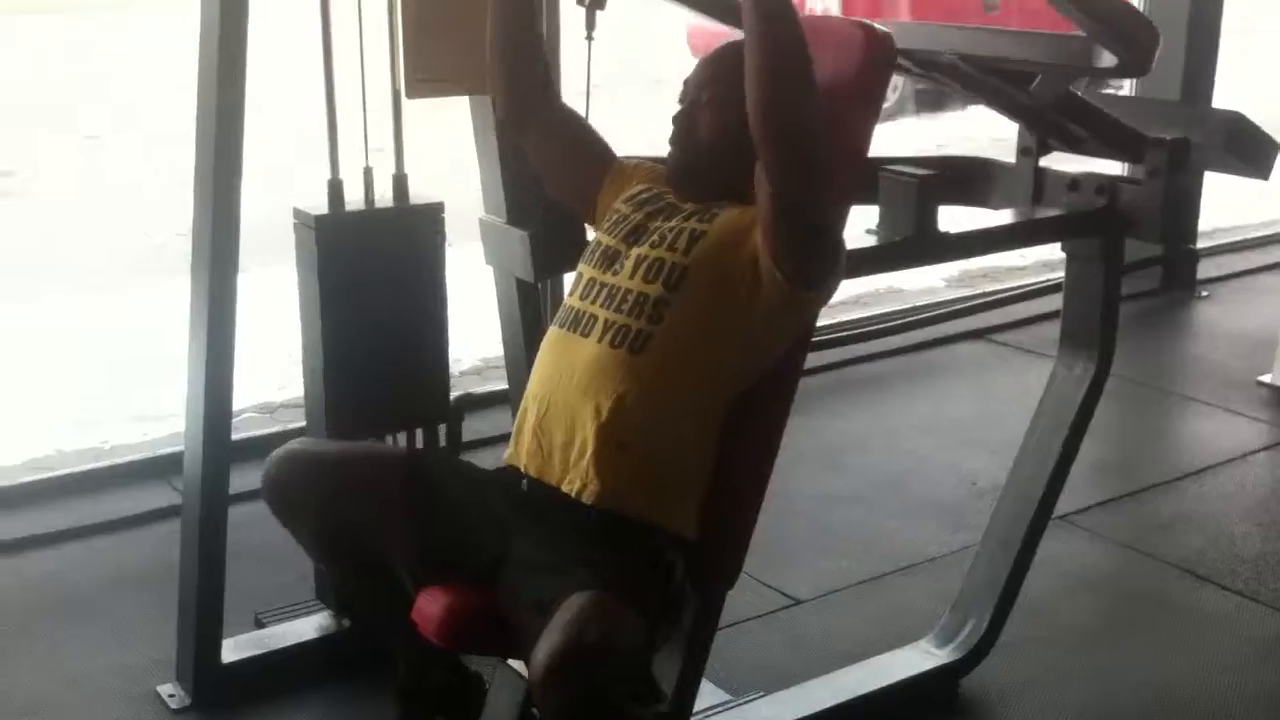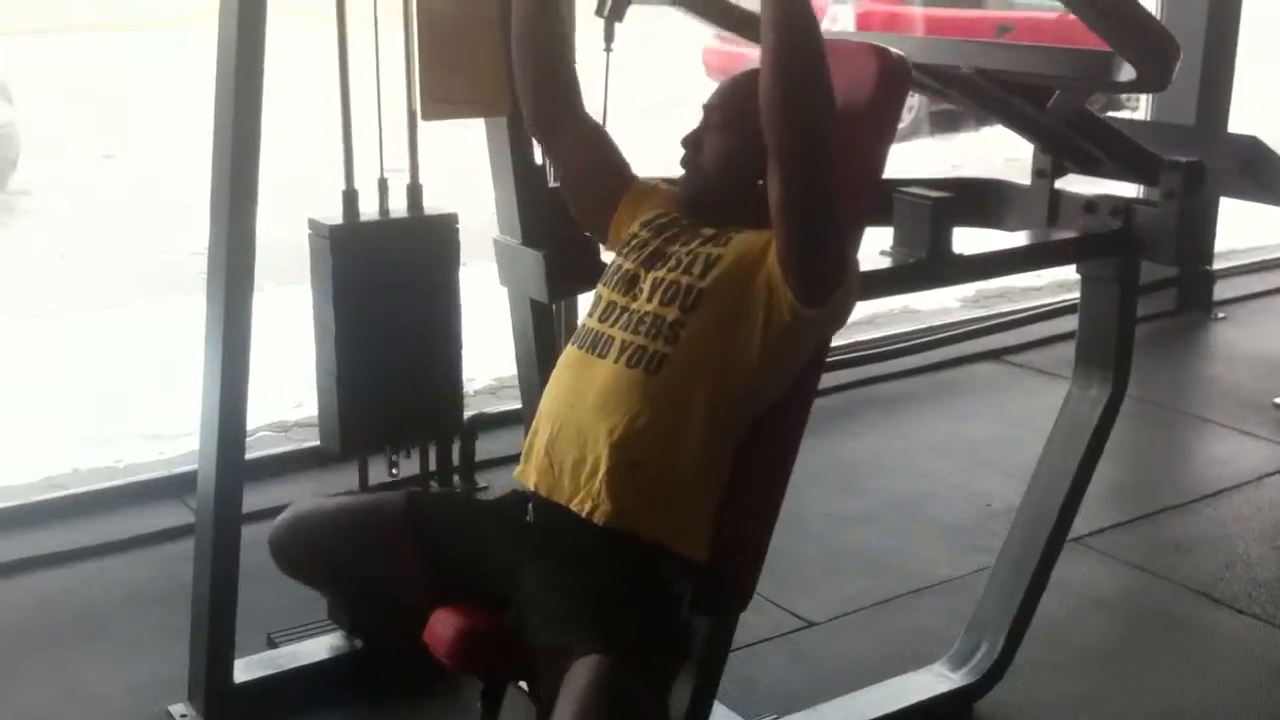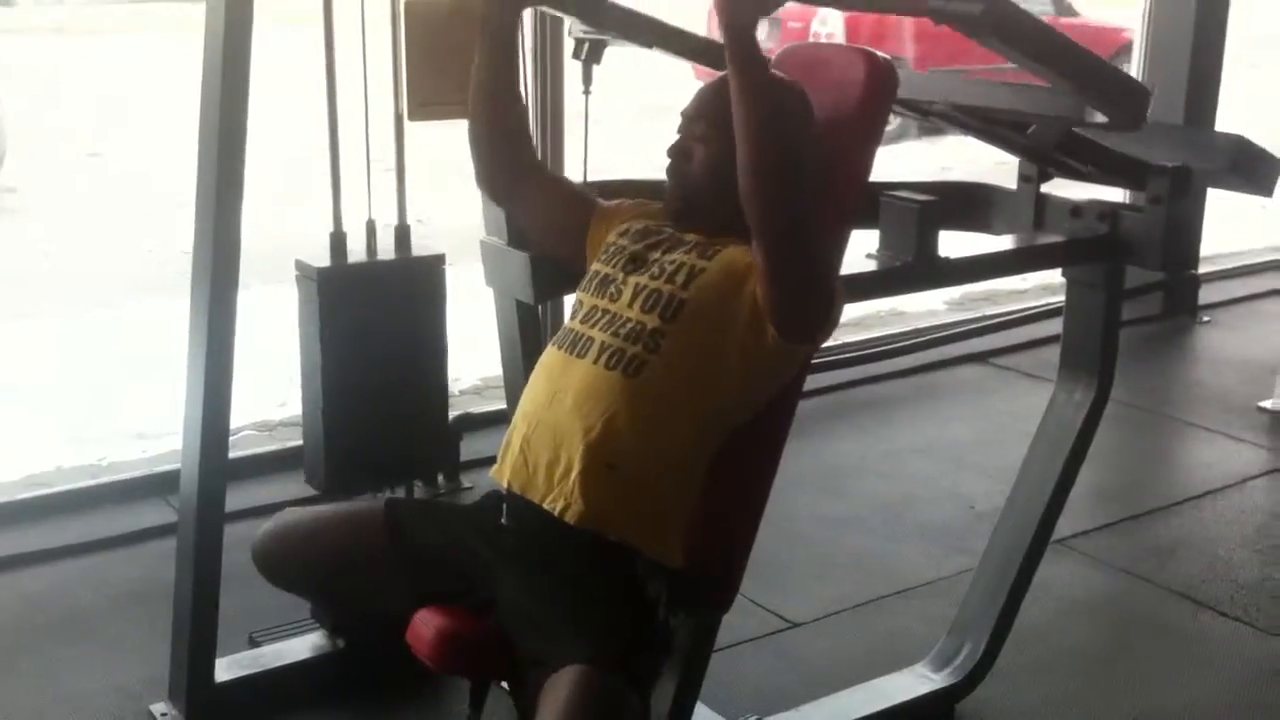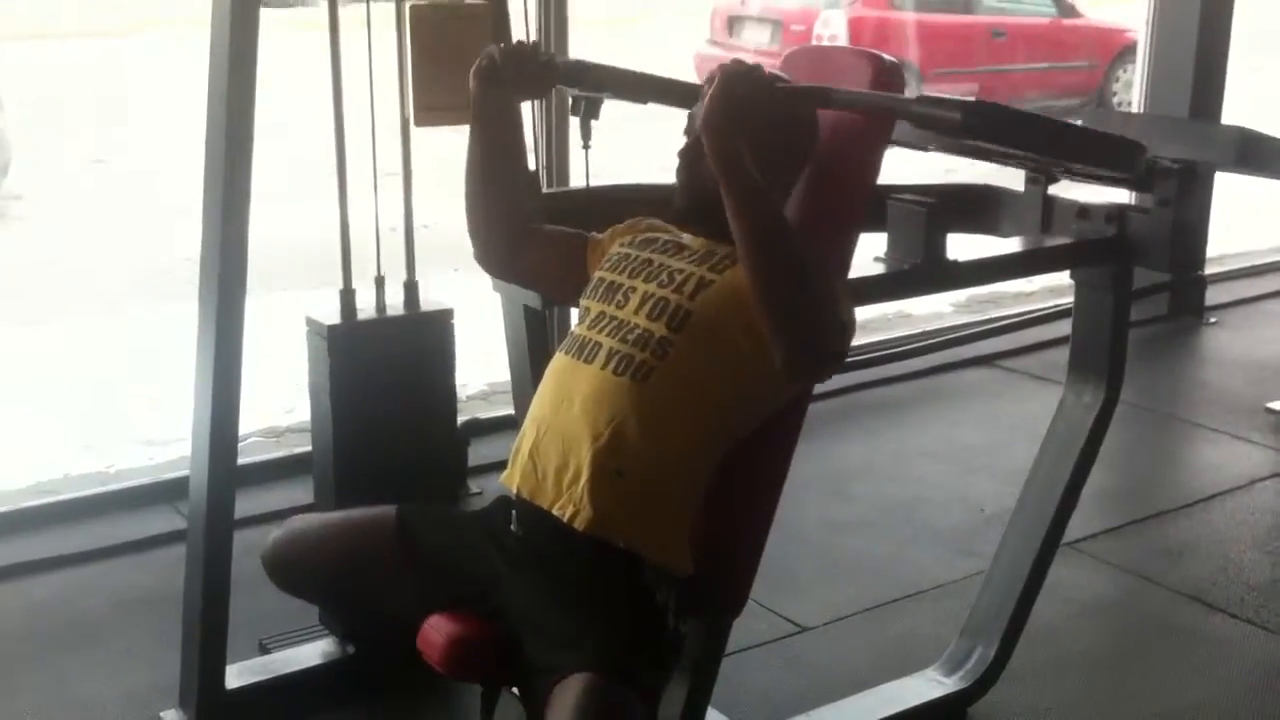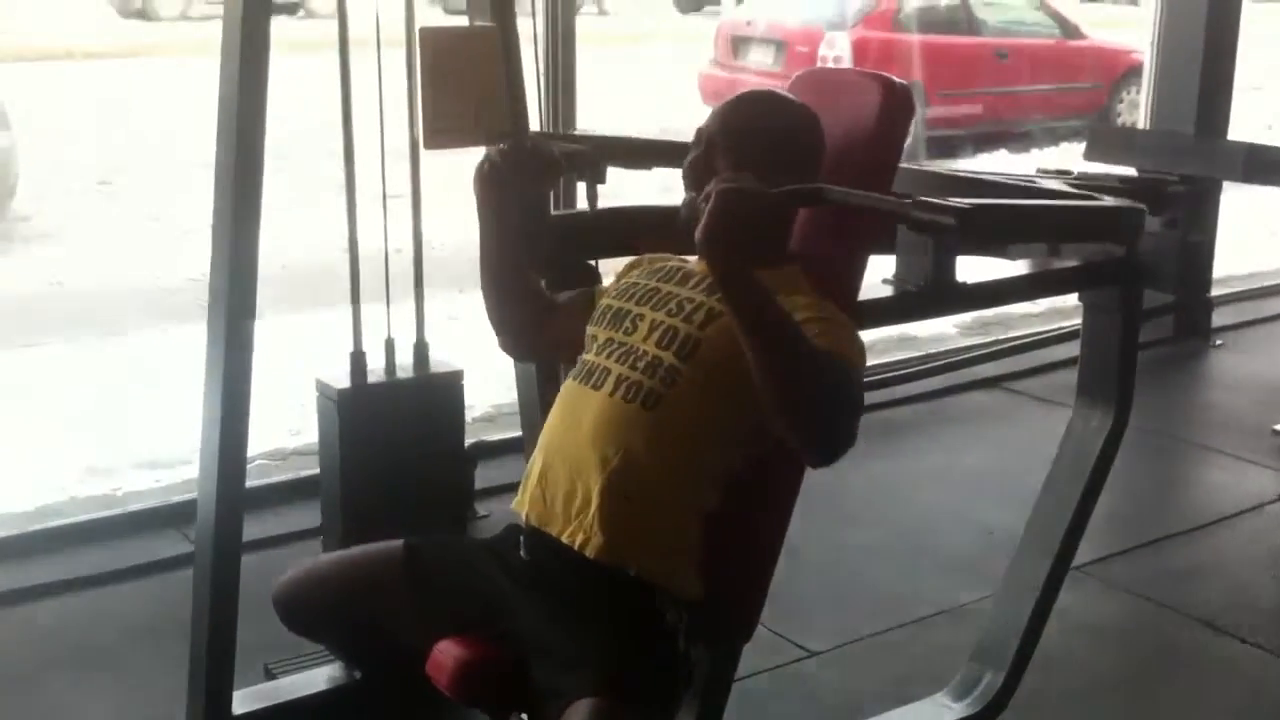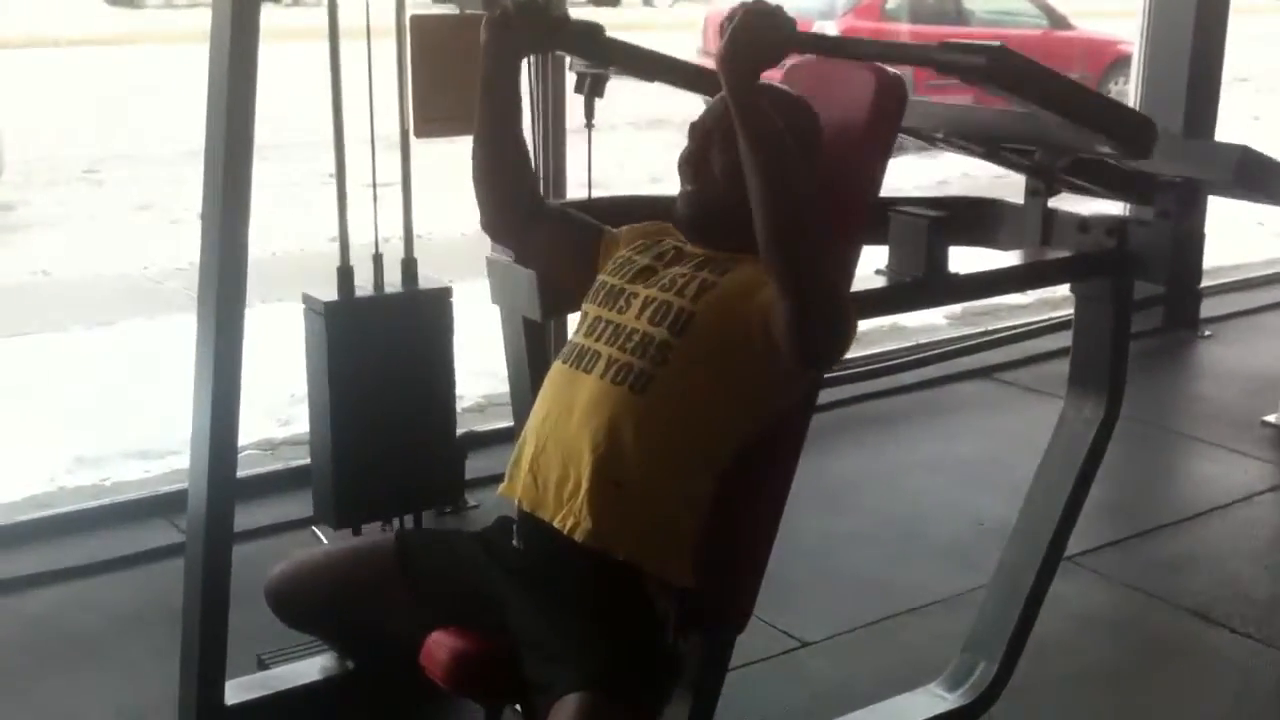
dt=0.5s
person 1, frame 1
left shoulder: (778, 246)
right shoulder: (633, 193)
left elbow: (789, 147)
right elbow: (528, 110)
left hip: (618, 538)
right hip: (511, 492)
left knee: (574, 661)
right knee: (298, 475)
person 1, frame 2
left shoulder: (792, 274)
right shoulder: (650, 217)
left elbow: (802, 148)
right elbow: (553, 114)
left hip: (628, 562)
right hip: (522, 517)
right knee: (301, 538)
person 1, frame 3
left shoulder: (770, 281)
right shoulder: (630, 229)
left elbow: (785, 230)
right elbow: (507, 174)
left hip: (606, 563)
right hip: (501, 519)
right knee: (283, 547)
person 1, frame 4
left shoulder: (774, 283)
right shoulder: (637, 241)
left elbow: (808, 353)
right elbow: (506, 247)
left wrist: (730, 156)
right wrist: (494, 105)
left hip: (619, 570)
right hip: (511, 522)
right knee: (294, 553)
person 1, frame 5
left shoulder: (800, 314)
right shoulder: (647, 270)
left elbow: (824, 436)
right elbow: (524, 333)
left wrist: (733, 275)
right wrist: (501, 207)
left hip: (629, 597)
right hip: (522, 552)
right knee: (303, 597)
person 1, frame 6
left shoulder: (774, 290)
right shoulder: (639, 248)
left elbow: (816, 323)
right elbow: (513, 217)
left wrist: (745, 89)
right wrist: (501, 63)
left hip: (620, 586)
right hip: (515, 541)
right knee: (295, 590)
